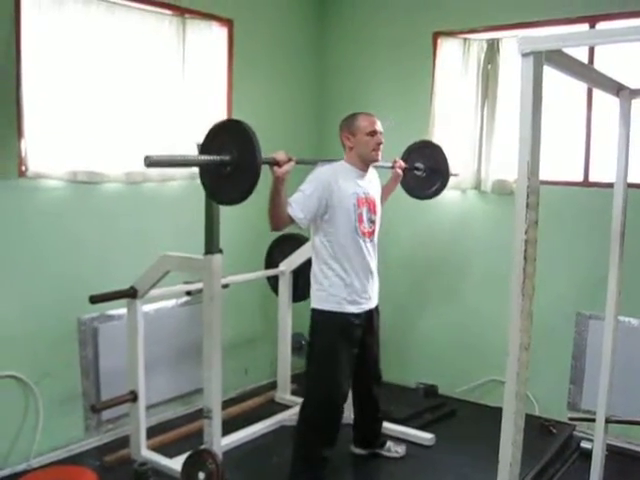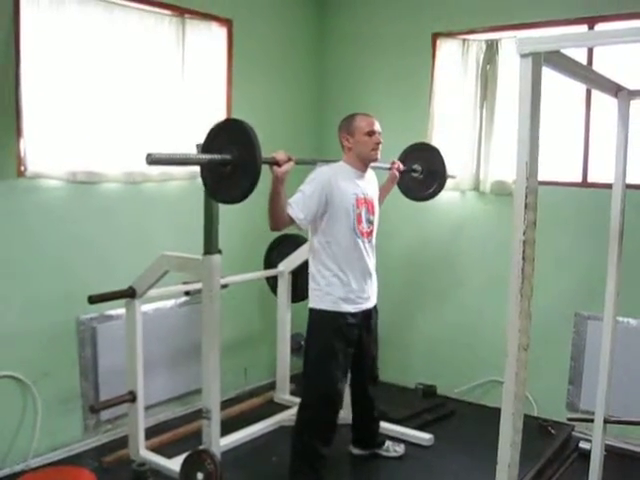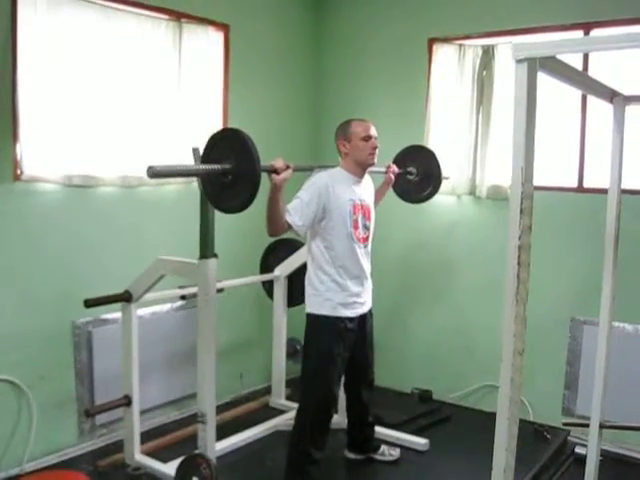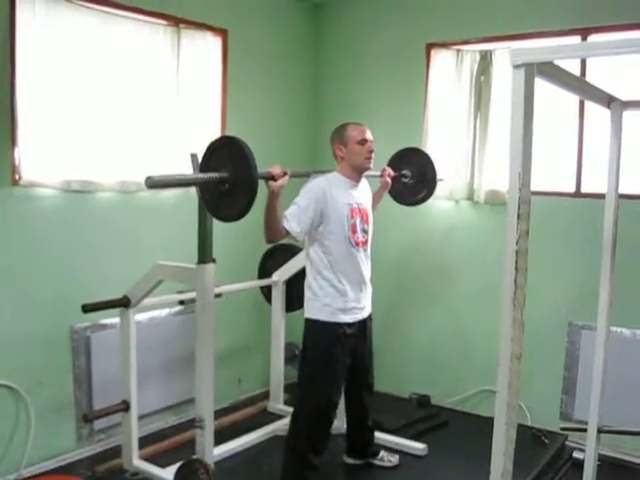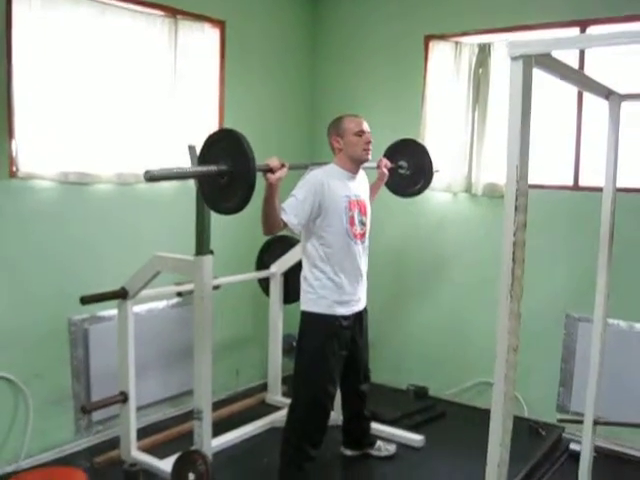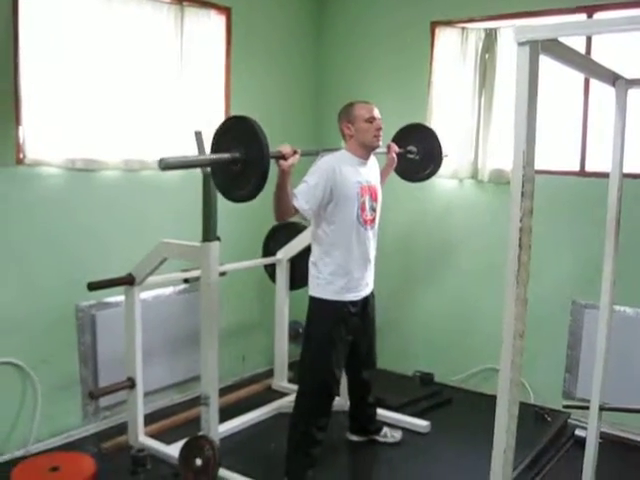
dt=0.3s
person 1, frame 1
left shoulder: (371, 178)
right shoulder: (327, 178)
right elbow: (279, 222)
left wrist: (395, 180)
right wrist: (279, 180)
left hip: (367, 301)
right hip: (335, 306)
left knee: (369, 379)
right knee: (326, 392)
left ankle: (369, 439)
person 1, frame 2
left shoulder: (369, 178)
right shoulder: (326, 178)
right elbow: (279, 222)
left wrist: (392, 180)
right wrist: (278, 180)
left hip: (366, 300)
right hip: (332, 305)
left knee: (366, 378)
right knee: (323, 392)
left ankle: (367, 439)
person 1, frame 3
left shoulder: (365, 184)
right shoulder: (323, 184)
right elbow: (277, 228)
left wrist: (387, 183)
right wrist: (276, 188)
left hip: (361, 304)
right hip: (330, 310)
left knee: (361, 383)
right knee: (319, 396)
left ankle: (361, 443)
person 1, frame 4
left shoulder: (362, 188)
right shoulder: (320, 189)
right elbow: (274, 234)
left wrist: (384, 188)
right wrist: (273, 194)
left hip: (361, 310)
right hip: (329, 316)
left knee: (361, 389)
right knee: (318, 403)
left ankle: (361, 448)
person 1, frame 5
left shoulder: (359, 180)
right shoulder: (318, 181)
right elbow: (272, 227)
left wrist: (381, 180)
right wrist: (272, 187)
left hip: (356, 303)
right hip: (324, 308)
left knee: (358, 380)
right knee: (314, 395)
left ankle: (358, 439)
person 1, frame 6
left shoulder: (371, 166)
right shoulder: (330, 167)
right elbow: (284, 214)
left wrist: (390, 165)
right wrist: (284, 173)
left hip: (363, 288)
right hip: (332, 293)
left knee: (363, 367)
right knee: (320, 381)
left ankle: (364, 424)
